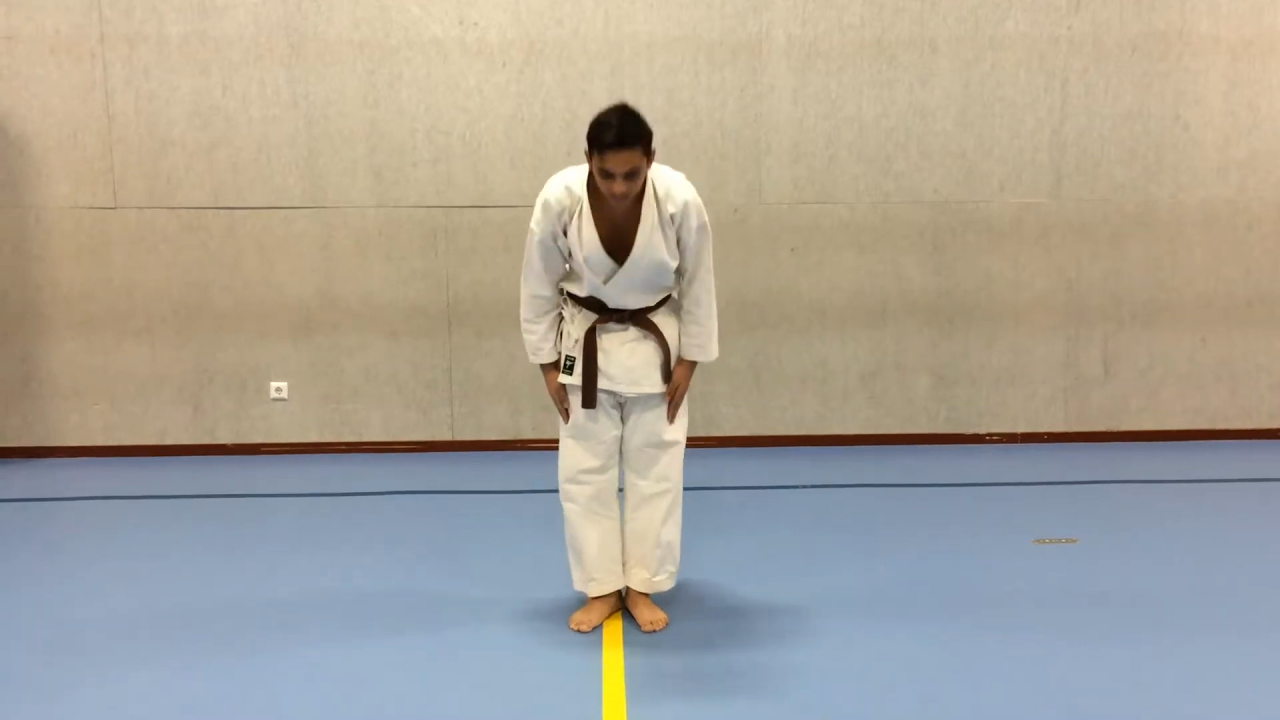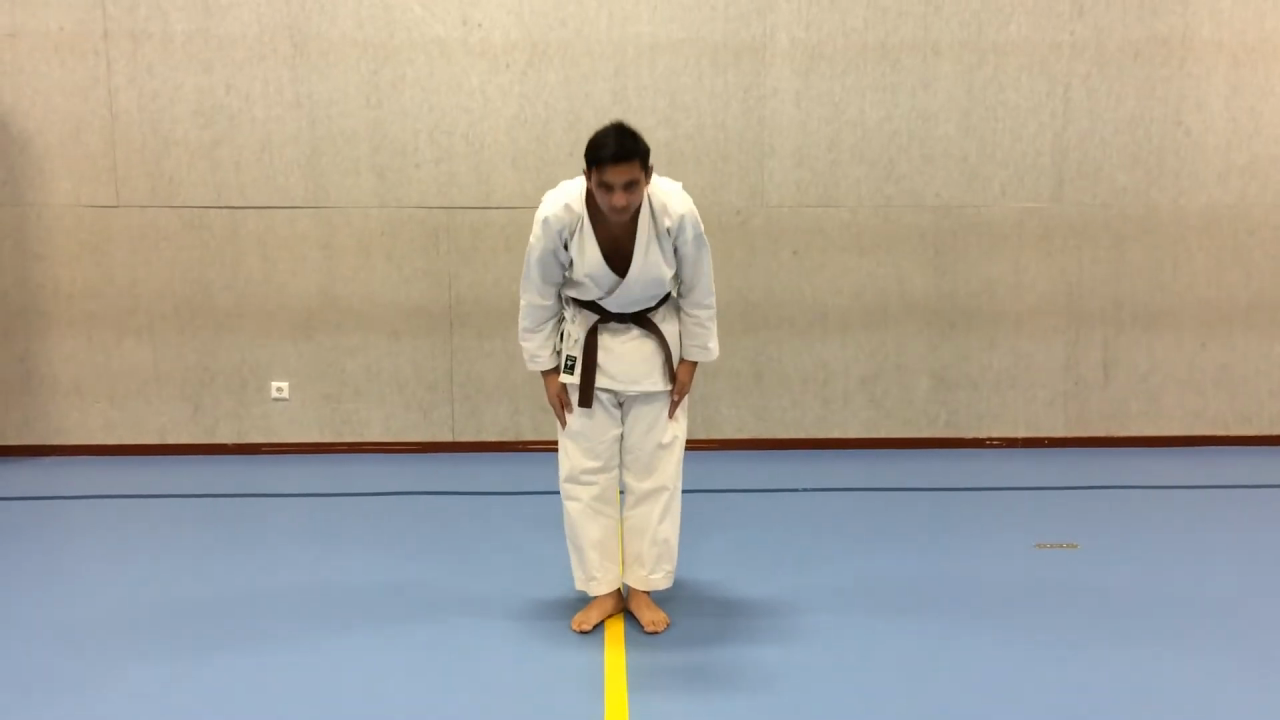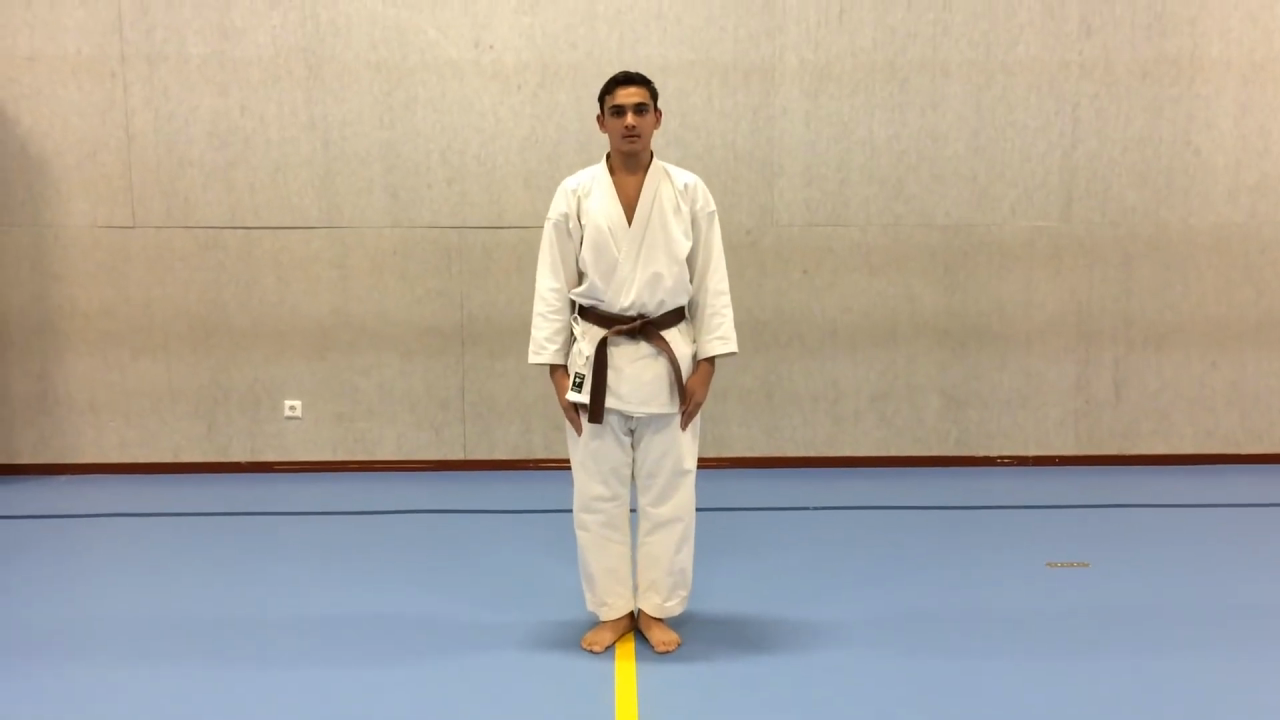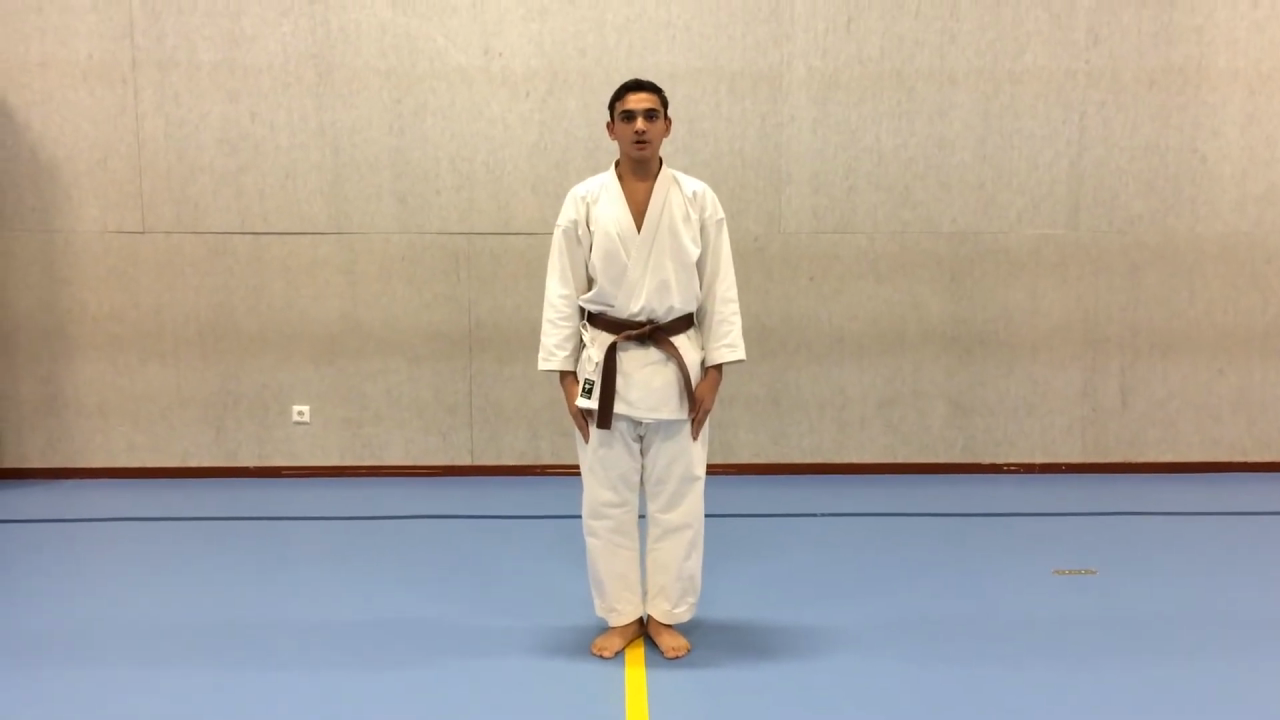
dt=1s
person 1, frame 1
left shoulder: (680, 200)
right shoulder: (557, 200)
left elbow: (698, 287)
right elbow: (539, 287)
left wrist: (688, 361)
right wrist: (548, 364)
left hip: (656, 341)
right hip: (586, 341)
left knee: (655, 469)
right knee: (585, 469)
left ankle: (642, 587)
right ankle: (601, 588)
person 1, frame 2
left shoulder: (676, 210)
right shoulder: (557, 213)
left elbow: (698, 293)
right elbow: (538, 297)
left wrist: (690, 362)
right wrist: (547, 370)
left hip: (655, 344)
right hip: (586, 344)
left knee: (655, 472)
right knee: (586, 471)
left ankle: (642, 588)
right ankle: (602, 589)
person 1, frame 3
left shoulder: (688, 191)
right shoulder: (575, 193)
left elbow: (710, 282)
right elbow: (554, 285)
left wrist: (706, 364)
right wrist: (557, 369)
left hip: (667, 357)
right hip: (597, 357)
left knee: (669, 493)
right knee: (598, 494)
left ankle: (656, 609)
right ankle: (612, 609)
person 1, frame 4
left shoulder: (697, 198)
right shoulder: (584, 200)
left elbow: (718, 289)
right elbow: (563, 292)
left wrist: (713, 371)
right wrist: (567, 376)
left hip: (676, 364)
right hip: (606, 364)
left knee: (677, 499)
right knee: (607, 500)
left ankle: (665, 615)
right ankle: (621, 615)
